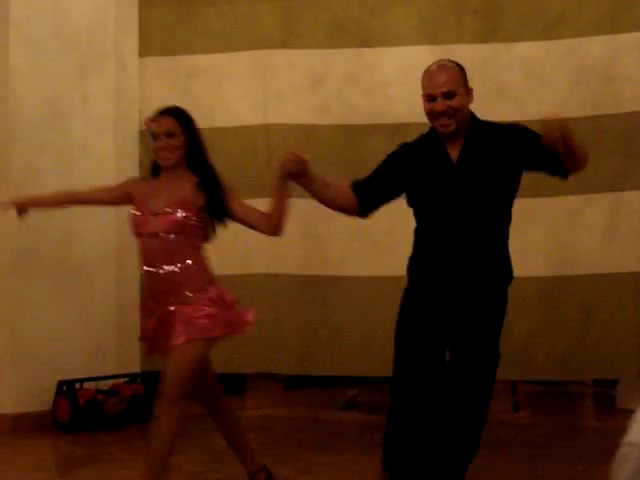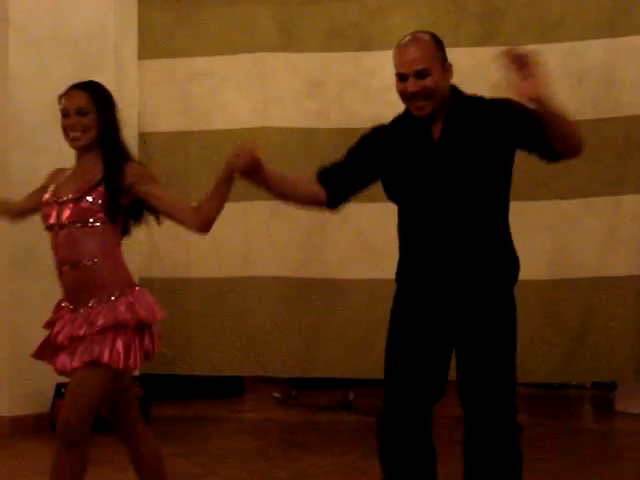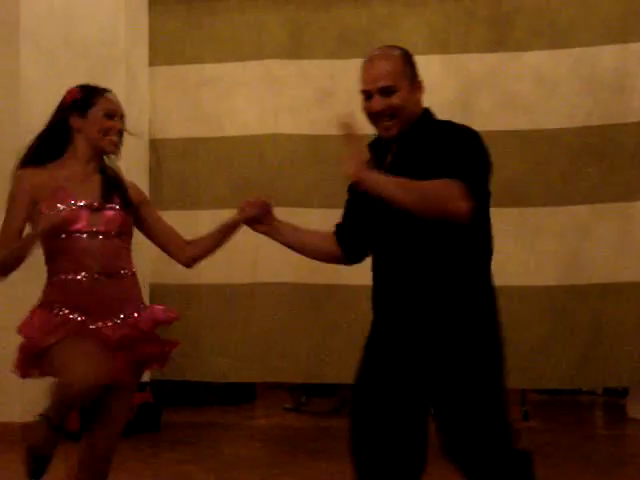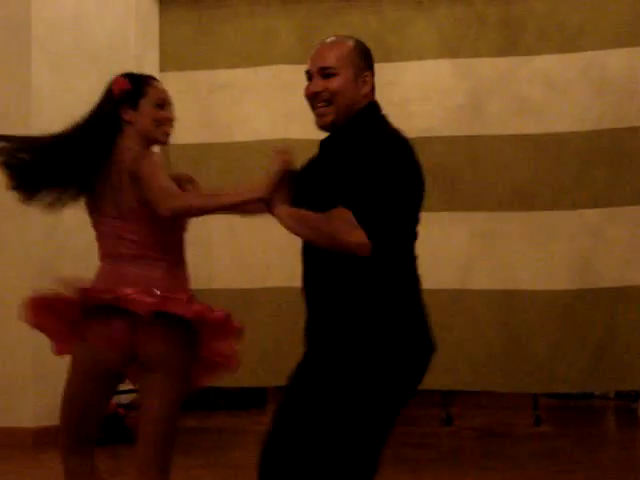
dt=0.3s
person 1, frame 1
left shoulder: (507, 141)
right shoulder: (411, 158)
left elbow: (577, 162)
right elbow: (357, 200)
left wrist: (561, 140)
right wrist: (304, 179)
left hip: (484, 292)
right hip: (426, 289)
left knee: (469, 398)
right knee: (411, 394)
person 1, frame 2
left shoulder: (495, 119)
right shoulder: (386, 141)
left elbow: (569, 146)
right elbow: (324, 190)
left wrist: (540, 102)
right wrist: (261, 176)
left hip: (487, 292)
right hip: (417, 293)
left knee: (493, 420)
right knee: (402, 416)
person 1, frame 3
left shoulder: (455, 143)
right shoulder: (373, 166)
left elbow: (455, 204)
right elbow: (345, 248)
left wrist: (371, 180)
right wrist: (271, 226)
left hip: (460, 330)
right hip: (394, 332)
person 1, frame 4
left shoulder: (373, 148)
right shoulder: (344, 147)
left elbow: (356, 236)
right elbow: (294, 195)
left wrist: (285, 212)
left hip: (369, 347)
right hip: (363, 342)
person 2, frame 1
left shoulder: (207, 189)
right shoulder: (137, 188)
left elbow: (271, 227)
right elbow: (81, 195)
left wrist: (282, 183)
right wrist: (32, 200)
left hip: (197, 305)
right hip: (162, 308)
left knee: (171, 396)
right knee: (210, 395)
person 2, frame 2
left shoulder: (126, 172)
right shoulder: (57, 179)
left elbow: (198, 221)
left wrist: (227, 175)
left hip: (112, 311)
right hip: (77, 315)
left knee: (71, 425)
right knee: (127, 424)
person 2, frame 3
left shoulder: (124, 187)
right shoulder: (33, 180)
left elbow: (187, 255)
left wrist: (238, 220)
right wrist: (40, 232)
left hip: (125, 324)
right hip: (68, 320)
right knee: (86, 380)
right ankle: (45, 430)
person 2, frame 4
left shoulder: (99, 170)
right shoulder: (144, 160)
right elbow: (169, 207)
left wrist: (182, 191)
right wrist: (256, 194)
left hip: (104, 317)
right hip: (160, 320)
left knee: (75, 446)
